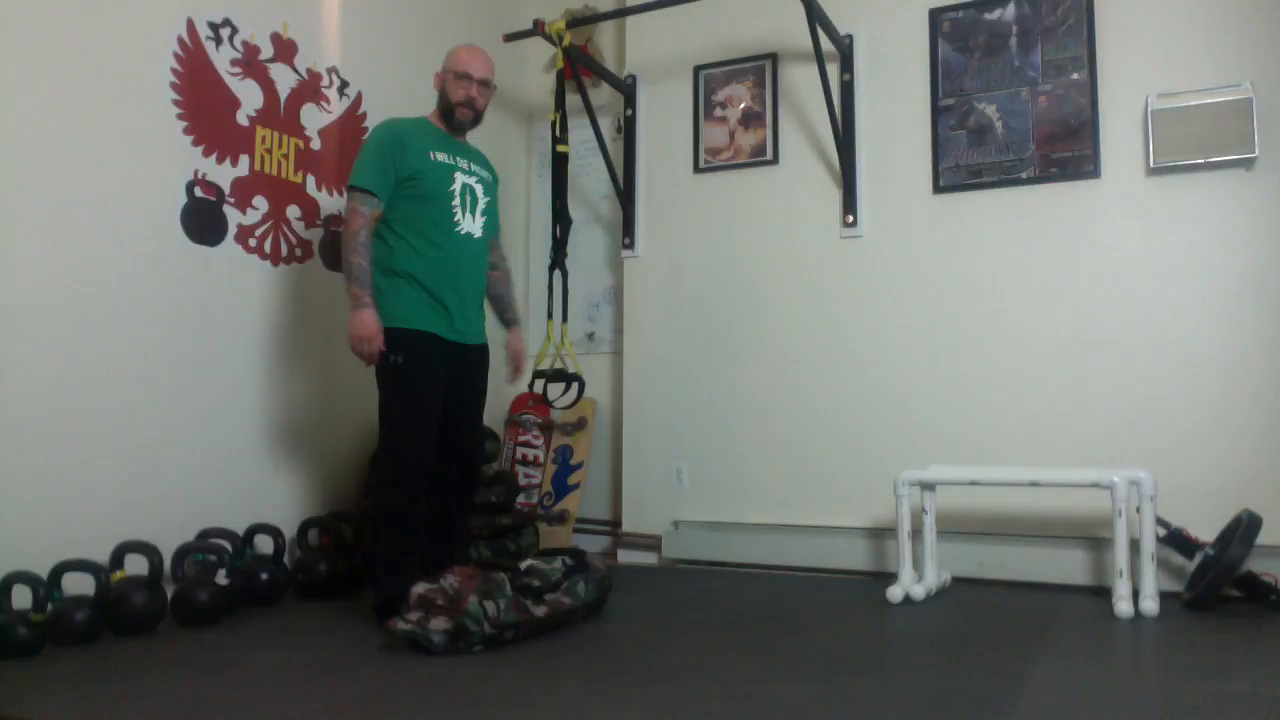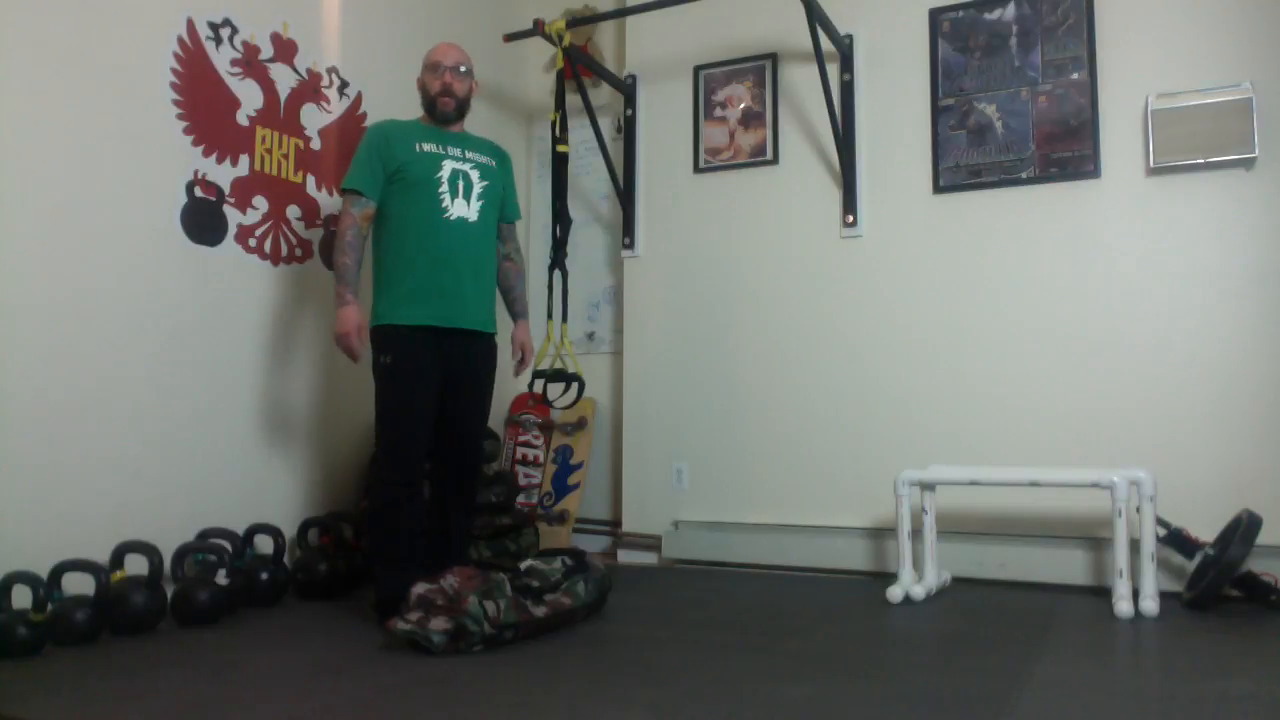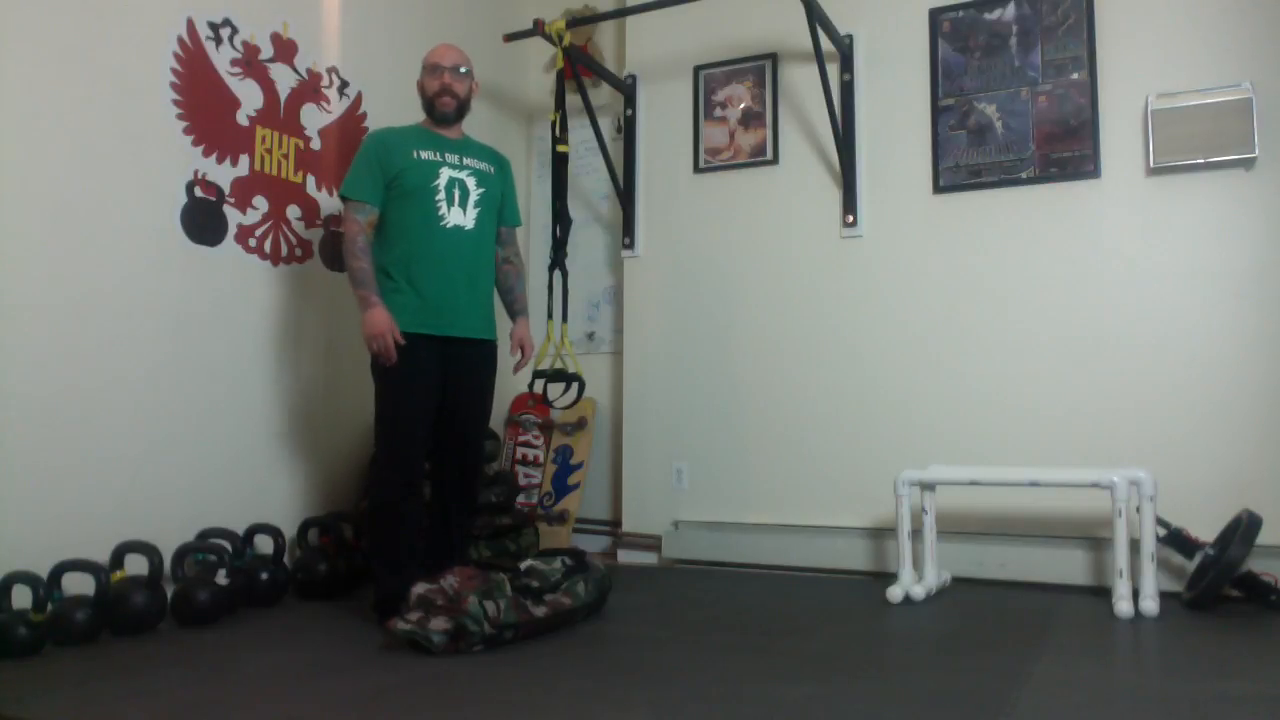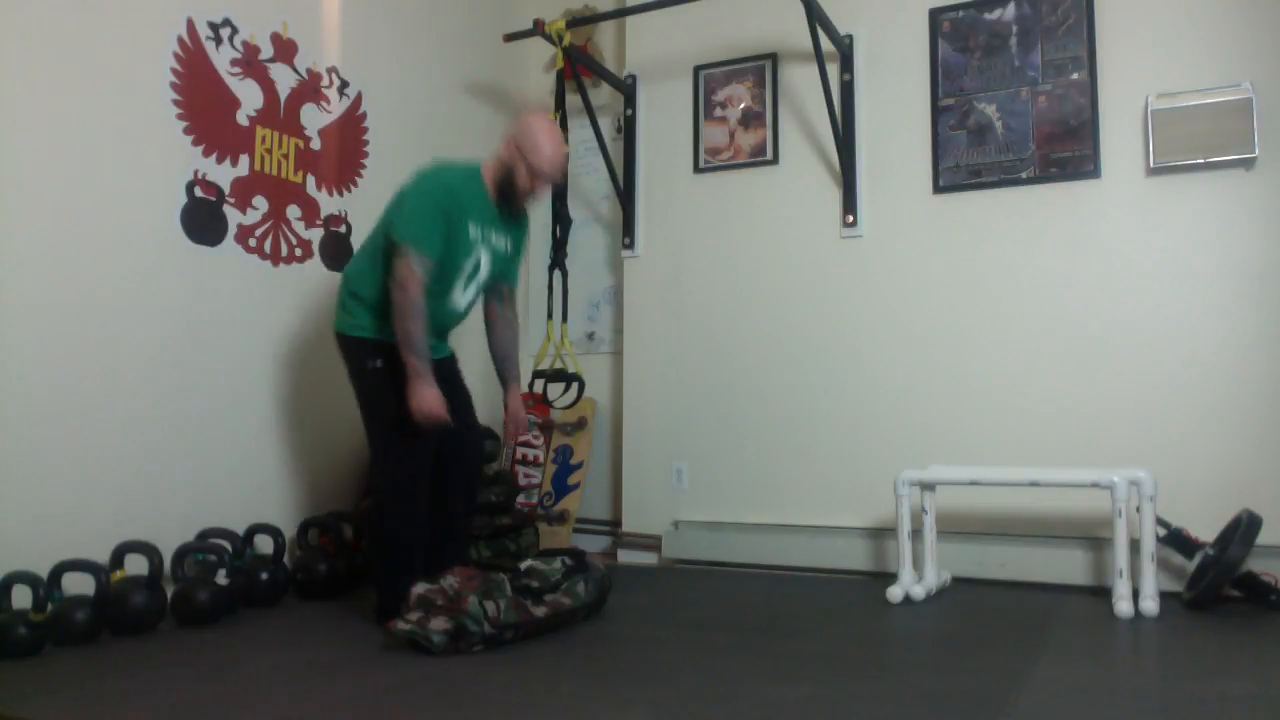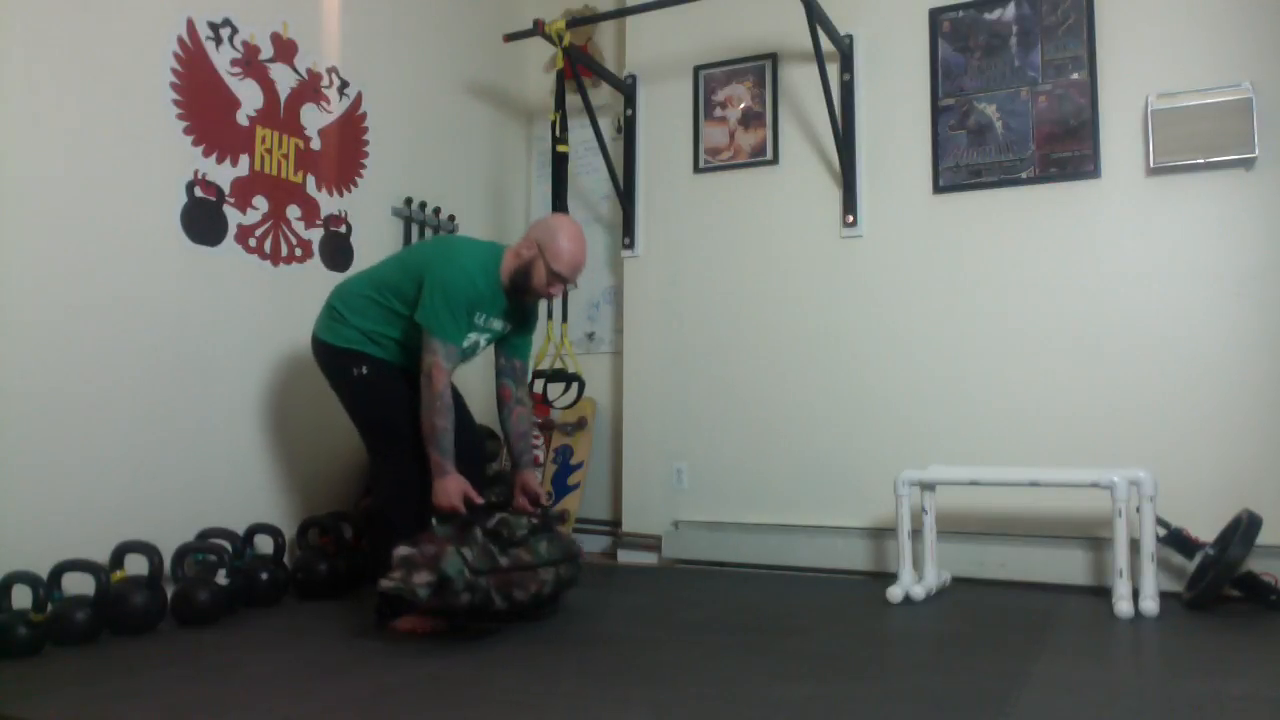
dt=1s
person 1, frame 1
left shoulder: (483, 166)
right shoulder: (396, 138)
right elbow: (359, 221)
left wrist: (511, 324)
right wrist: (361, 304)
left hip: (469, 338)
right hip: (409, 331)
left knee: (459, 467)
right knee: (407, 468)
right ankle: (397, 599)
person 1, frame 2
left shoulder: (495, 157)
right shoulder: (388, 139)
left elbow: (507, 244)
right elbow: (354, 220)
left wrist: (521, 318)
right wrist: (346, 298)
left hip: (475, 331)
right hip: (407, 326)
left knee: (461, 462)
right knee: (401, 464)
right ankle: (396, 597)
person 1, frame 3
left shoulder: (494, 163)
right shoulder: (387, 146)
left elbow: (506, 247)
right elbow: (357, 229)
left wrist: (520, 316)
right wrist: (371, 305)
left hip: (476, 337)
right hip: (408, 333)
left knee: (462, 464)
right knee: (400, 466)
right ankle: (396, 597)
person 1, frame 4
left shoulder: (513, 218)
right shoulder: (442, 188)
left elbow: (500, 306)
right elbow: (408, 283)
left wrist: (512, 386)
right wrist: (420, 379)
left hip: (431, 342)
right hip: (374, 333)
left knee: (461, 454)
right knee: (405, 463)
right ankle: (398, 602)
person 1, frame 5
left shoulder: (524, 302)
right shoulder: (462, 270)
left elbow: (513, 386)
right elbow: (436, 377)
left wrist: (524, 468)
right wrist: (443, 473)
left hip: (408, 352)
right hip: (353, 340)
left knee: (468, 449)
right knee: (404, 460)
right ankle: (398, 602)
